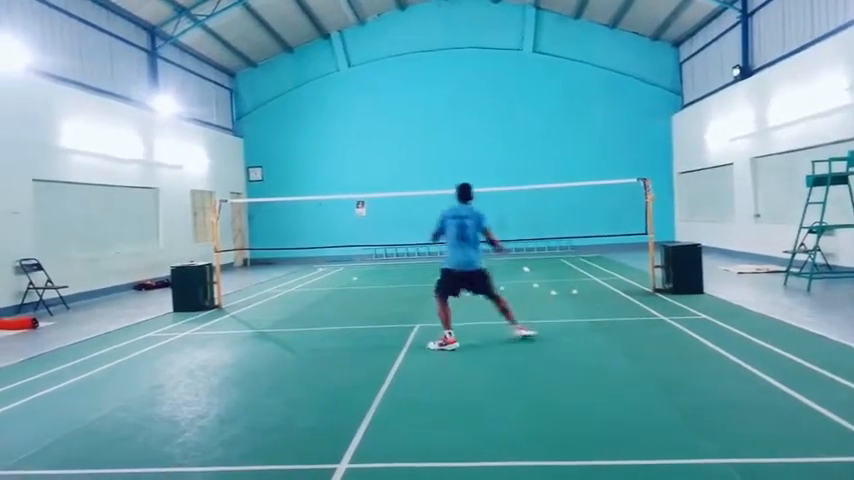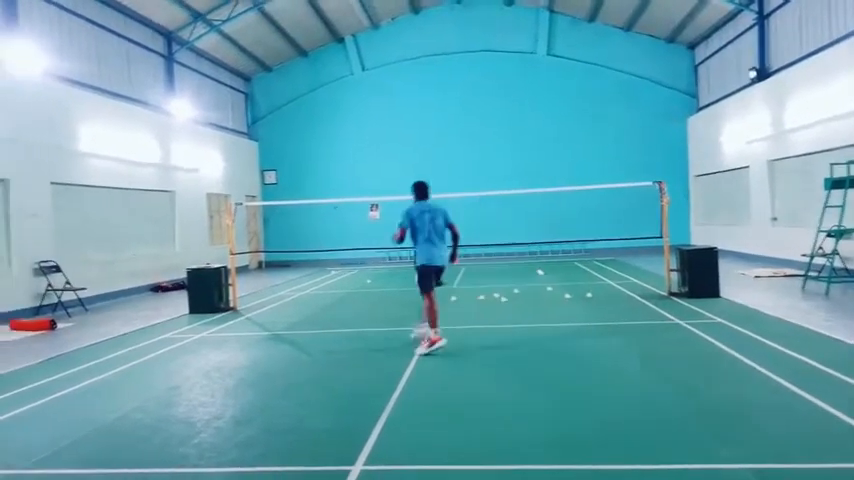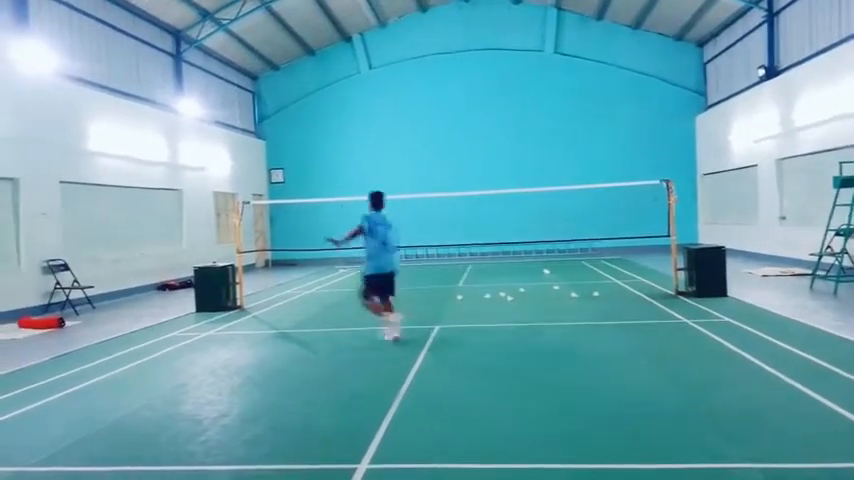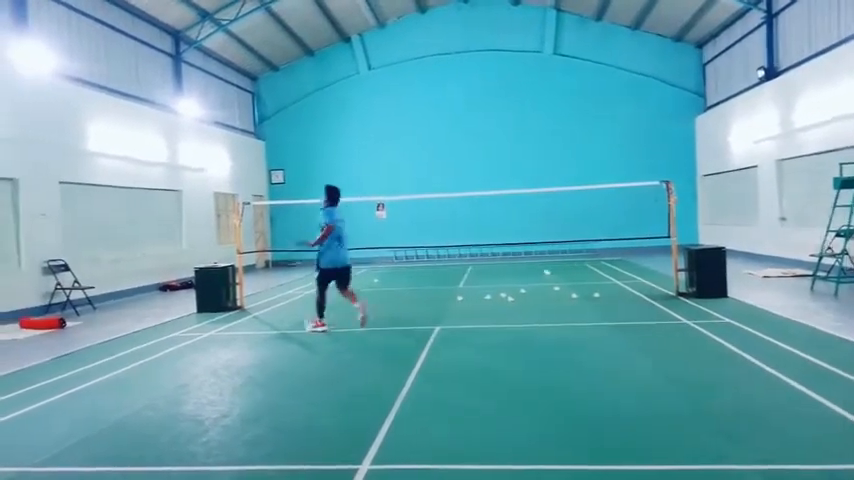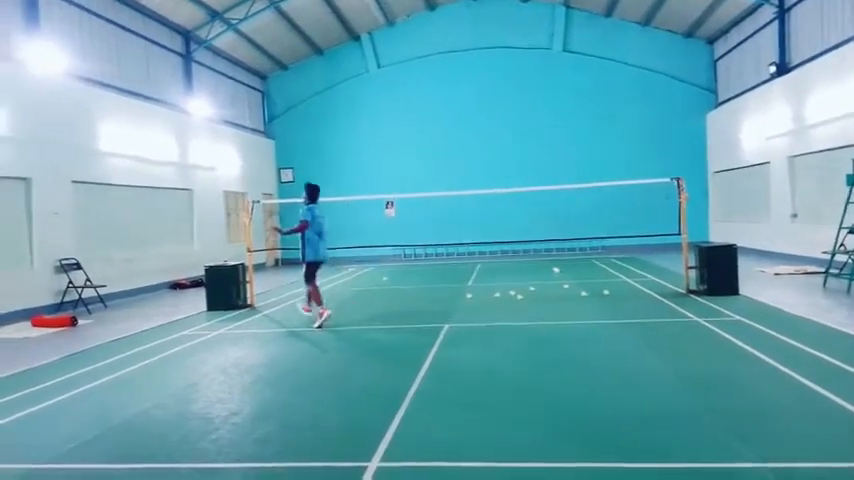
dt=0.3s
person 1, frame 1
left shoulder: (446, 214)
right shoulder: (476, 214)
left elbow: (434, 237)
right elbow: (489, 238)
right wrist: (498, 246)
left hip: (451, 265)
right hip: (473, 265)
left knee: (441, 297)
right knee: (494, 296)
left ankle: (448, 337)
right ankle: (518, 328)
person 1, frame 2
left shoulder: (410, 211)
right shoulder: (440, 211)
left elbow: (400, 237)
right elbow: (455, 233)
left wrist: (398, 236)
right wrist: (454, 253)
left hip: (425, 259)
right hip: (441, 258)
left knee: (427, 296)
right knee: (427, 294)
left ankle: (434, 336)
right ankle: (429, 328)
person 1, frame 3
left shoulder: (368, 217)
right shoulder: (387, 223)
left elbow: (358, 230)
left wrist: (340, 241)
left hip: (374, 265)
right hip: (391, 264)
left knee: (367, 299)
right knee: (384, 299)
left ankle: (391, 318)
right ankle: (392, 328)
person 1, frame 4
left shoulder: (326, 212)
right shoulder: (338, 214)
left elbow: (329, 230)
left wrist: (314, 243)
left hip: (328, 260)
right hip: (343, 259)
left knee: (320, 290)
right knee: (344, 289)
left ankle: (320, 322)
right ankle: (358, 305)
person 1, frame 5
left shoulder: (307, 209)
right shoulder: (317, 211)
left elbow: (304, 226)
left wrist: (284, 232)
left hip: (311, 254)
right hip: (320, 253)
left knee: (310, 282)
right knee: (310, 280)
left ankle: (322, 310)
right ankle: (308, 306)
